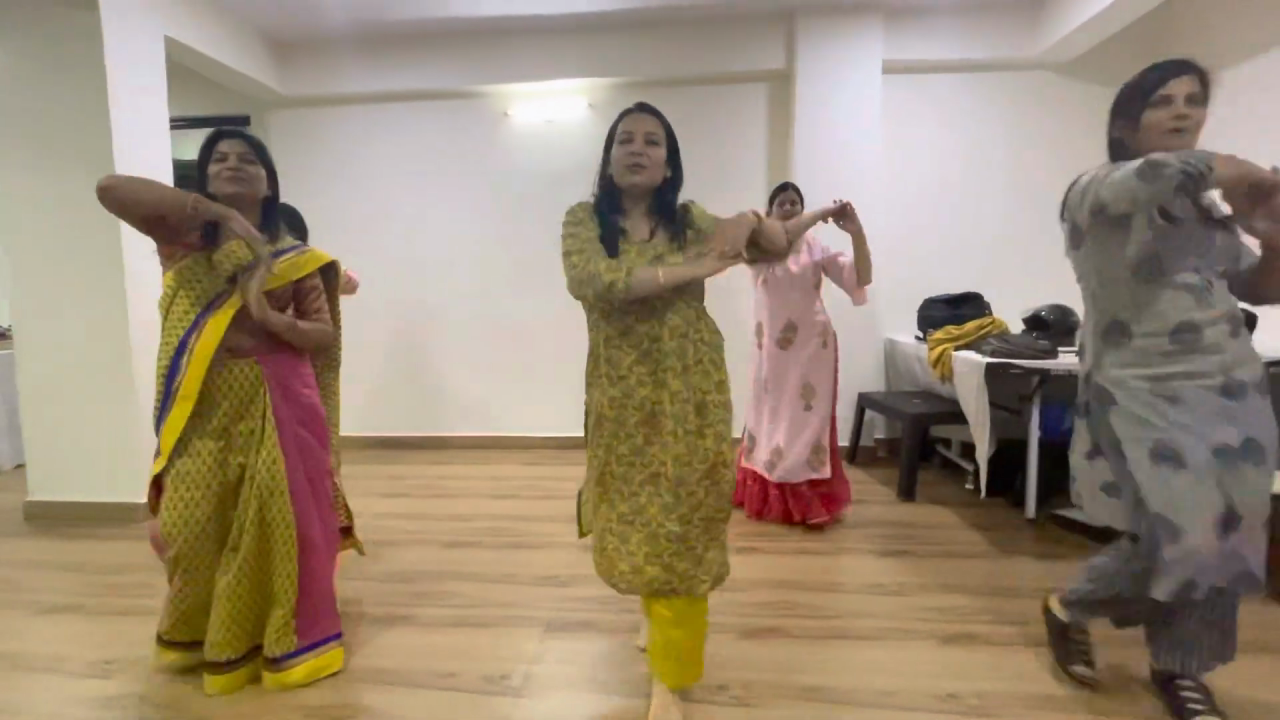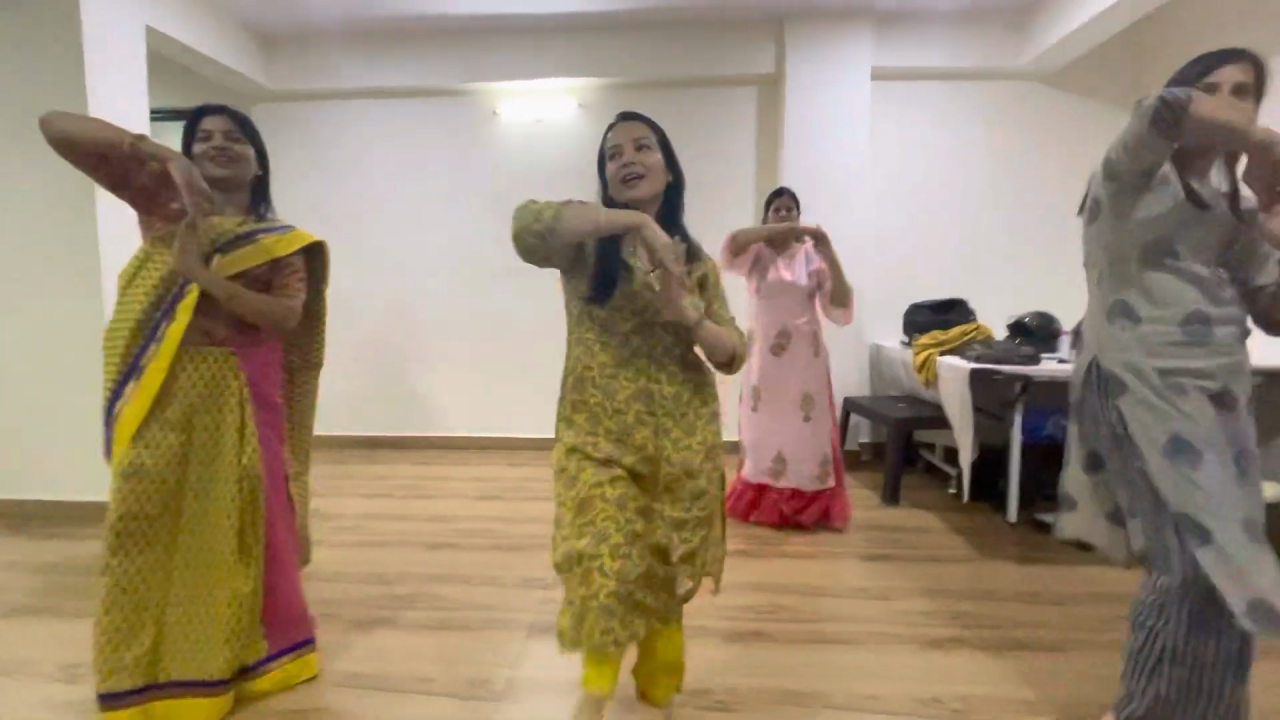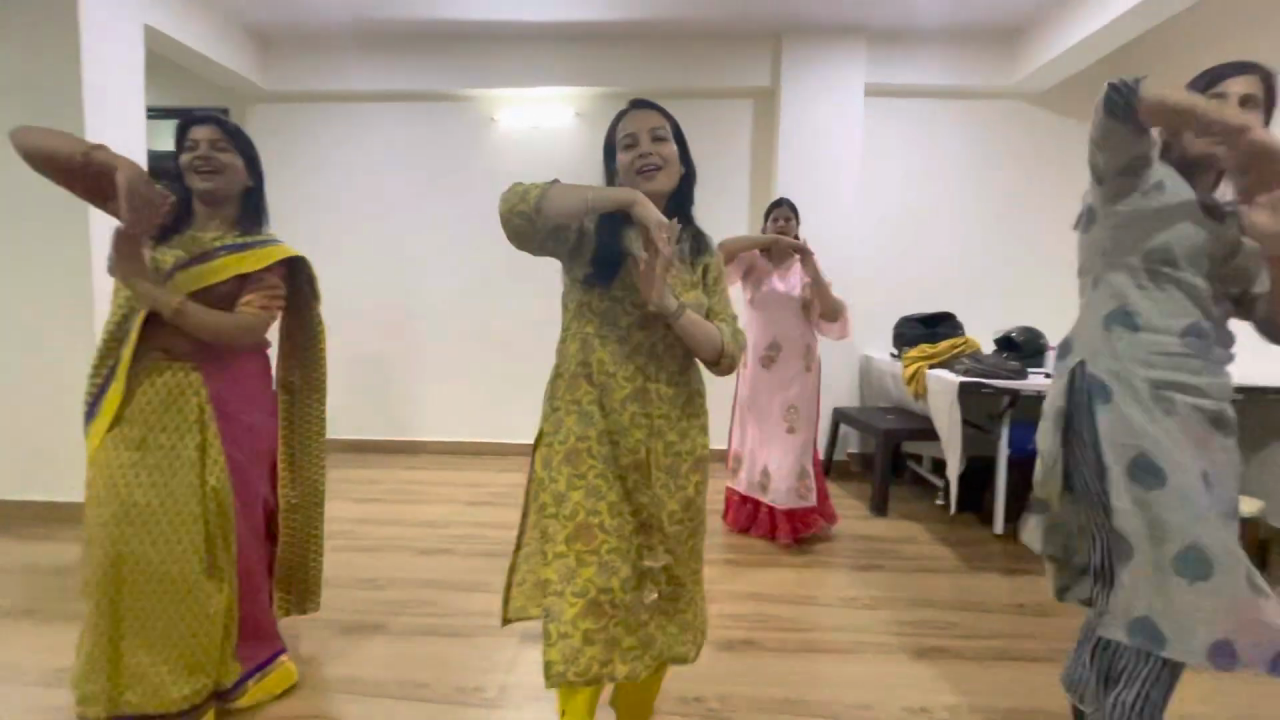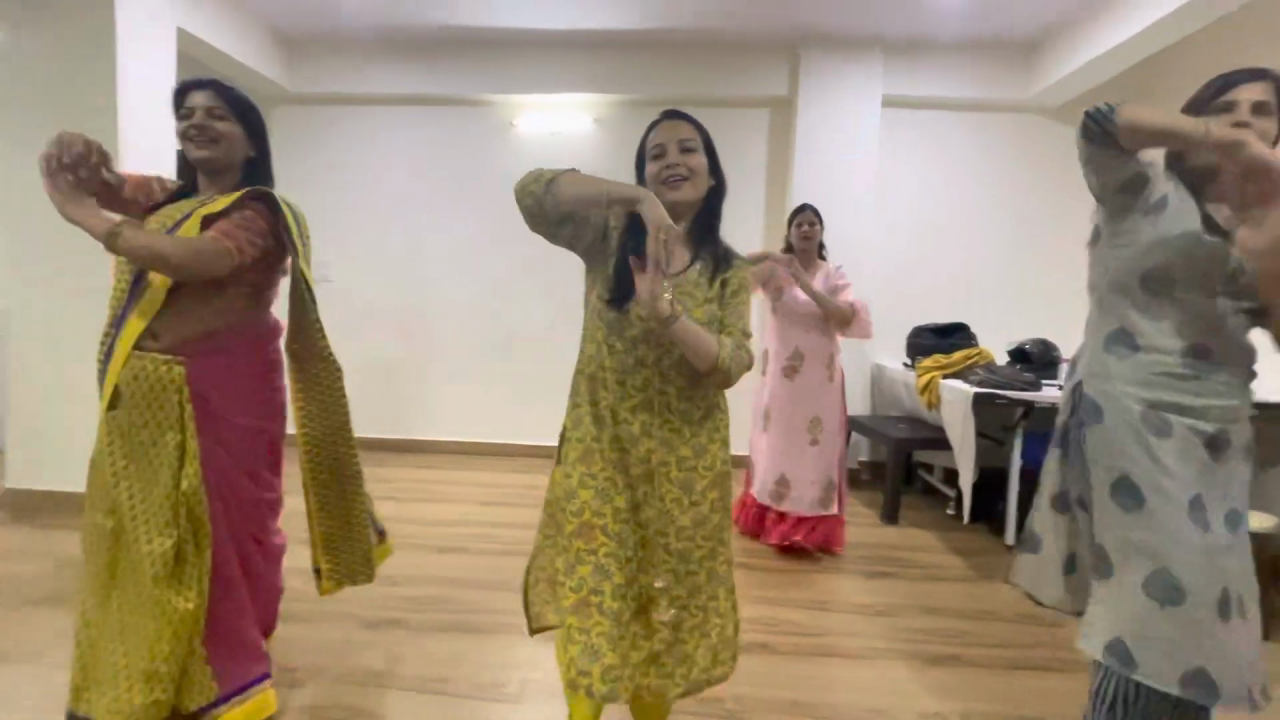
dt=0.3s
person 1, frame 1
left shoulder: (1203, 207)
right shoulder: (1099, 191)
right elbow: (1177, 169)
right hip: (1141, 395)
left knee: (1225, 537)
right knee: (1180, 540)
left ankle: (1178, 665)
right ankle: (1068, 608)
person 1, frame 2
right shoulder: (1135, 174)
right elbow: (1168, 105)
left hip: (1216, 397)
right hip: (1135, 387)
left knee: (1204, 560)
right knee: (1206, 562)
person 1, frame 3
right shoulder: (1135, 180)
right elbow: (1123, 99)
left hip: (1196, 410)
right hip: (1120, 396)
left knee: (1154, 576)
right knee: (1165, 576)
person 1, frame 4
right shoulder: (1145, 195)
right elbow: (1103, 121)
left hip: (1213, 430)
right hip: (1132, 416)
left knee: (1196, 605)
right knee: (1158, 604)
person 2, frame 1
left shoulder: (689, 219)
right shoulder: (584, 219)
left elbow: (779, 243)
right elbow: (593, 283)
left wrist: (750, 224)
right wrist: (694, 268)
left hip: (691, 396)
right hip: (620, 400)
left knee: (680, 531)
right knee: (630, 526)
right ankle: (663, 625)
person 2, frame 2
left shoulder: (695, 259)
right shoulder: (589, 240)
left elbow: (735, 356)
right elbow: (529, 227)
left wrist: (688, 313)
right wrist: (635, 220)
left hip: (685, 436)
right hip: (598, 435)
left knee: (668, 577)
right knee: (598, 573)
person 2, frame 3
left shoulder: (702, 255)
right shoulder: (587, 230)
left elbow: (728, 354)
right elbow: (516, 209)
left wrist: (666, 303)
right wrist: (628, 199)
left hip: (671, 443)
right hip: (585, 438)
left knee: (660, 594)
right knee: (584, 594)
person 2, frame 4
left shoulder: (730, 272)
right shoulder: (613, 232)
left elbow: (730, 366)
right elbow: (534, 193)
left wrist: (662, 308)
right wrist: (637, 200)
left hip: (686, 458)
right hip: (600, 448)
left knee: (670, 604)
right knee: (591, 600)
person 3, frame 1
left shoulder: (295, 256)
right shoulder: (181, 232)
left elbow: (325, 336)
right elbow: (110, 189)
left wrist: (268, 318)
right wrist: (222, 214)
left hip: (278, 392)
right hip: (204, 397)
left knee: (287, 514)
right knee: (189, 522)
left ankle: (299, 638)
right ankle: (196, 632)
person 3, frame 2
left shoulder: (279, 241)
right shoulder: (163, 201)
left elbow: (289, 316)
right elbow: (55, 127)
left wrist: (205, 276)
right wrist: (163, 158)
left hip: (243, 390)
right hip: (162, 390)
left knee: (245, 518)
right knee: (151, 520)
left ankle: (264, 649)
right ankle: (155, 670)
person 3, frame 3
left shoulder: (265, 254)
right shoulder: (153, 215)
left elbow: (245, 331)
right elbow: (27, 141)
left wrist: (147, 289)
right wrist: (118, 166)
left hip: (224, 408)
right hip: (142, 407)
left knee: (224, 536)
right knee: (132, 542)
left ankle: (237, 664)
person 3, frame 4
left shoulder: (255, 209)
right shoulder: (168, 197)
left elbow: (189, 258)
right elbow: (86, 189)
left wrist: (83, 215)
right wrist: (74, 153)
left hip: (223, 387)
right hip: (144, 395)
left knee: (227, 523)
right knee: (136, 531)
person 4, frame 1
left shoulder: (817, 248)
left elbow: (861, 280)
left wrist: (855, 229)
left hip: (813, 345)
right hip: (773, 345)
left knee: (810, 420)
right knee: (770, 417)
left ankle: (810, 501)
right ankle: (766, 499)
person 4, frame 2
left shoulder: (814, 256)
right shoulder: (758, 252)
left elbow: (841, 303)
right elbow: (733, 242)
left wrist: (830, 255)
right wrist: (780, 230)
left hip: (806, 354)
right hip: (764, 353)
left knee: (807, 428)
right knee: (763, 426)
left ankle: (806, 507)
right ankle: (761, 502)
person 4, frame 3
left shoulder: (807, 269)
right shoulder: (753, 262)
left elbow: (832, 317)
right elbow: (723, 250)
left wrist: (813, 271)
right wrist: (772, 240)
left hip: (798, 367)
right hip: (758, 364)
left knee: (794, 443)
right knee: (756, 437)
left ankle: (797, 520)
right ankle: (754, 515)
person 4, frame 4
left shoulder: (834, 275)
right shoulder: (774, 270)
left elbow: (848, 318)
left wrist: (809, 287)
right wrist: (767, 257)
left hip: (821, 376)
right hip: (778, 373)
left knee: (818, 451)
right knee: (773, 446)
left ankle: (811, 530)
right ankle: (767, 520)
